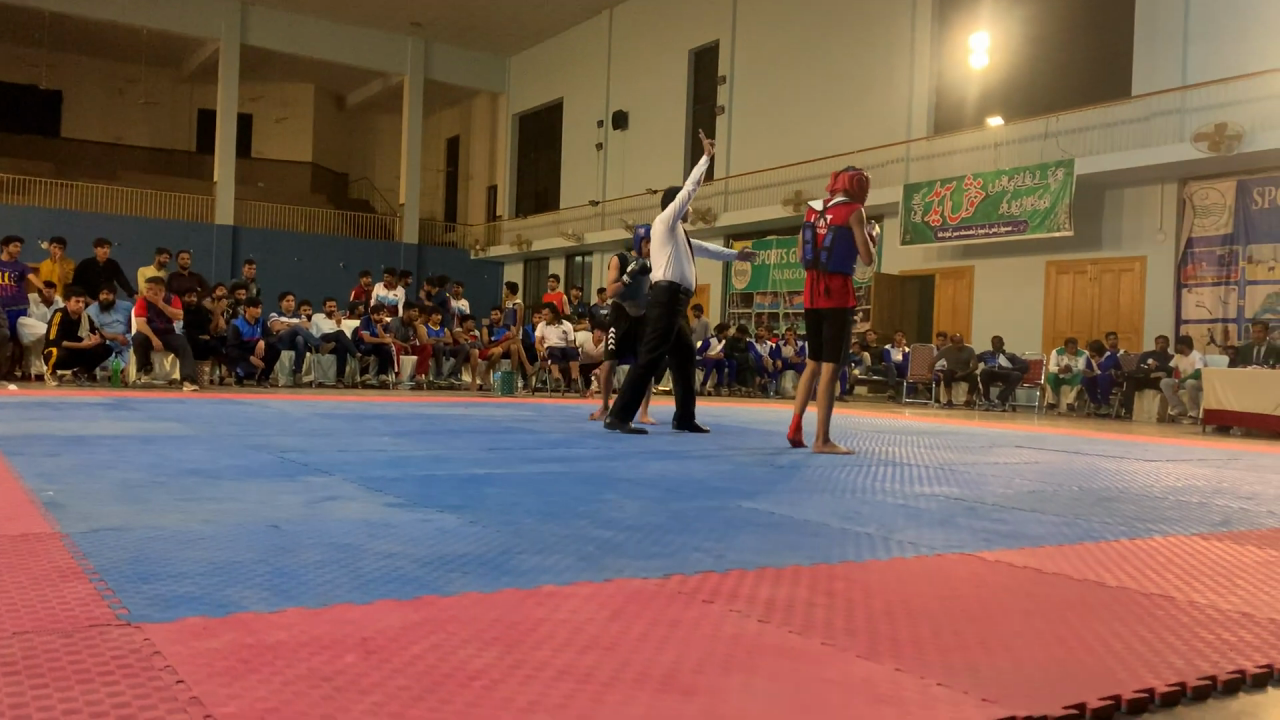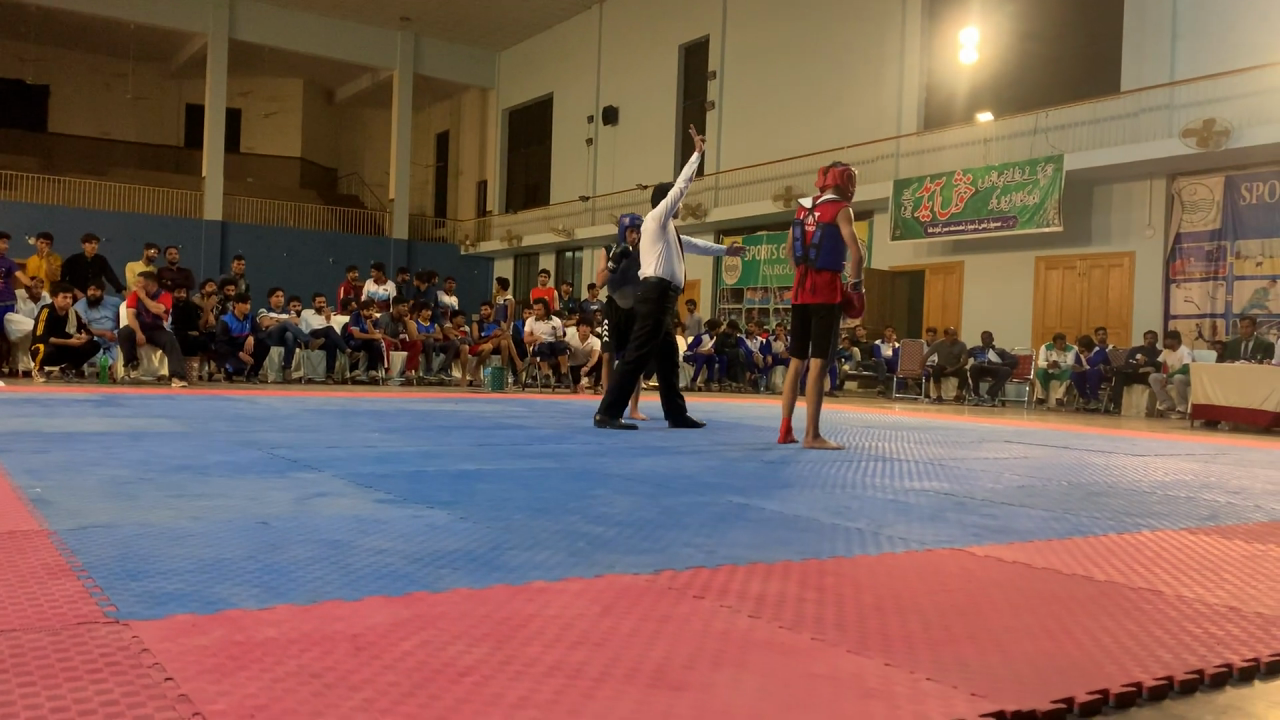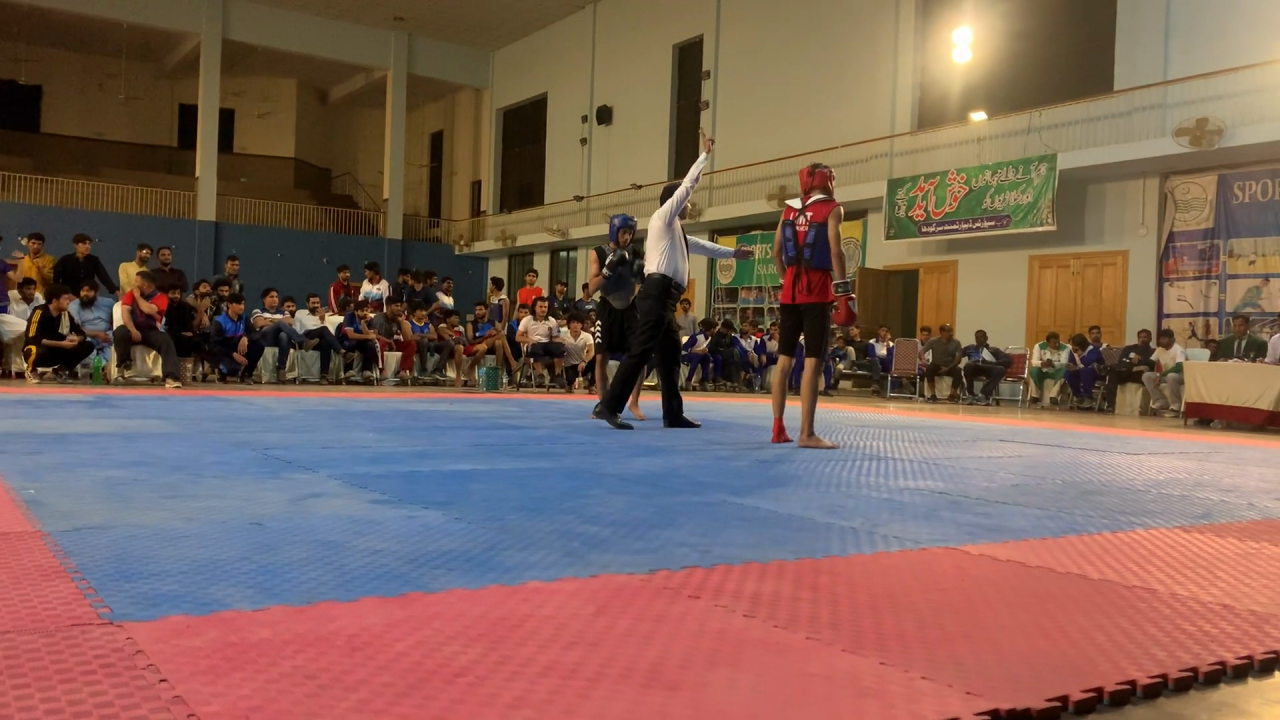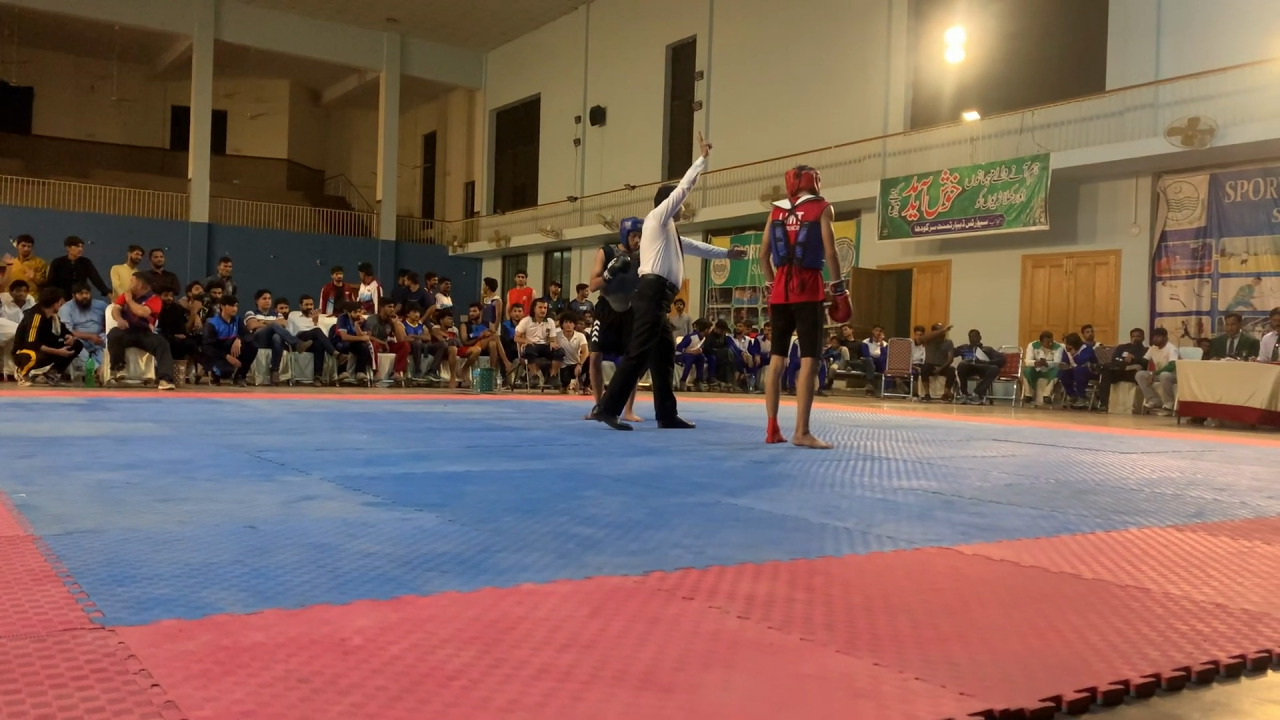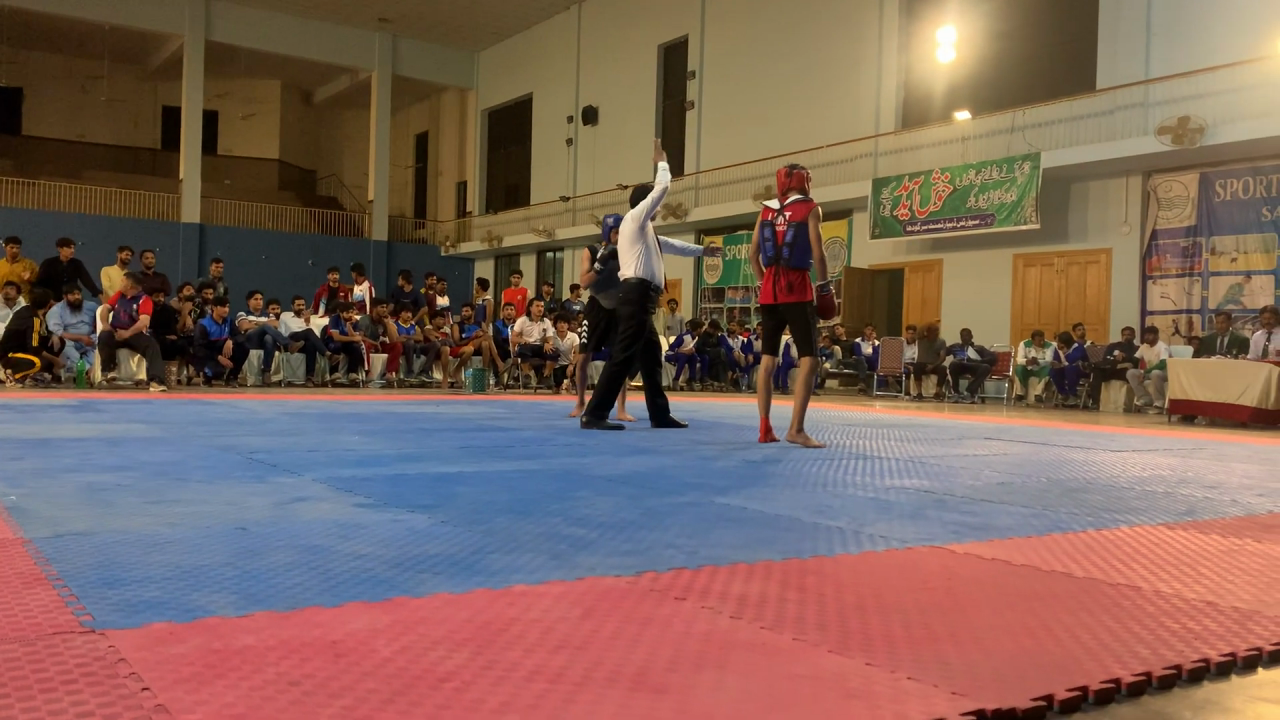
dt=0.3s
person 1, frame 1
left shoulder: (678, 234)
right shoulder: (665, 222)
left elbow: (703, 249)
right elbow: (689, 188)
left wrist: (735, 255)
right wrist: (706, 156)
left hip: (673, 301)
right hip: (667, 298)
left knee: (684, 357)
right knee: (651, 357)
left ankle: (685, 417)
right ankle: (619, 416)
person 1, frame 2
left shoulder: (668, 230)
right shoulder: (657, 218)
left elbow: (693, 244)
right elbow: (681, 185)
left wrist: (724, 250)
right wrist: (697, 153)
left hip: (660, 296)
right hip: (656, 294)
left knee: (668, 357)
right knee: (639, 354)
left ankle: (676, 415)
right ankle: (607, 412)
person 1, frame 3
left shoulder: (676, 230)
right shoulder: (663, 217)
left elbow: (701, 246)
right elbow: (687, 185)
left wrist: (733, 252)
right wrist: (705, 154)
left hip: (663, 295)
right hip: (658, 292)
left knee: (670, 354)
right knee: (640, 351)
left ankle: (673, 414)
right ankle: (609, 406)
person 1, frame 4
left shoulder: (669, 232)
right shoulder: (658, 217)
left elbow: (695, 246)
right elbow: (683, 187)
left wrist: (726, 253)
right wrist: (702, 158)
left hip: (657, 295)
right hip: (653, 292)
left knee: (663, 355)
right knee: (639, 353)
left ankle: (667, 415)
right ankle: (607, 408)
person 1, frame 5
left shoulder: (644, 229)
right shoulder: (635, 216)
left elbow: (669, 245)
right elbow: (662, 188)
left wrist: (702, 251)
right wrist: (662, 162)
left hip: (639, 296)
right hip: (637, 294)
left knee: (650, 355)
right knee: (624, 356)
left ankle: (660, 414)
right ankle: (594, 414)
person 2, frame 1
left shoulder: (813, 210)
right shoulder: (853, 212)
left elbow: (801, 254)
right elbow: (867, 258)
right wrist: (870, 239)
left hip: (812, 293)
right hip: (838, 294)
left knee: (813, 362)
right knee: (831, 367)
left ankle: (795, 426)
right ankle: (822, 439)
person 2, frame 2
left shoulder: (803, 207)
right shoulder: (841, 209)
left elbow: (791, 252)
right elbow: (856, 253)
right wrist: (855, 284)
left hip: (801, 289)
right hip: (826, 291)
left knee: (797, 361)
right knee: (818, 363)
left ankle: (786, 429)
right ankle: (812, 434)
person 2, frame 3
left shoulder: (789, 209)
right shoulder: (831, 209)
left elbow: (776, 252)
right elbow: (835, 252)
right wrist: (843, 289)
left hip: (790, 290)
right hip: (816, 291)
left knee: (784, 360)
right knee: (813, 362)
left ankle: (778, 429)
right ankle: (806, 432)
person 2, frame 4
left shoulder: (777, 210)
right shoulder: (822, 208)
left elbow: (763, 253)
right elbow: (829, 252)
right wrist: (839, 289)
left hip: (780, 290)
right hip: (808, 290)
left knee: (777, 360)
right knee: (809, 361)
left ankle: (772, 429)
right ankle: (801, 431)
person 2, frame 5
left shoulder: (767, 210)
right shoulder: (810, 208)
left elbow: (753, 254)
right elbow: (817, 254)
right wrist: (824, 287)
left hip: (770, 291)
right hip: (797, 290)
left knee: (768, 360)
right knee: (809, 358)
left ankle: (765, 429)
right ankle: (796, 428)
person 3, frame 1
left shoulder: (653, 263)
right shoulder: (619, 260)
right elbow: (610, 292)
right wrist: (629, 275)
left hip: (642, 317)
right hip: (620, 315)
right knee: (608, 365)
left ankle: (644, 412)
right ankle: (604, 407)
person 3, frame 2
right shoulder: (608, 252)
right elbow: (599, 281)
right wrist: (615, 261)
left hip: (636, 309)
right hip: (614, 308)
right knee: (608, 357)
left ankle: (634, 409)
person 3, frame 3
left shoulder: (636, 252)
right shoulder: (598, 254)
right elbow: (592, 288)
left wrist: (644, 271)
right wrist: (609, 269)
left hip: (630, 309)
right hip: (607, 309)
right knee: (601, 358)
left ankle: (634, 404)
person 3, frame 4
right shoulder: (605, 253)
right elbow: (592, 286)
right wrist: (611, 272)
left hip: (629, 312)
right hip: (606, 310)
right knee: (595, 357)
left ankle: (628, 410)
right ankle: (598, 405)
person 3, frame 5
right shoulder: (590, 252)
right elbow: (584, 283)
right wrist: (600, 263)
left hip: (618, 310)
right hip: (596, 309)
right knee: (583, 358)
left ankle: (621, 410)
right ankle: (580, 404)
